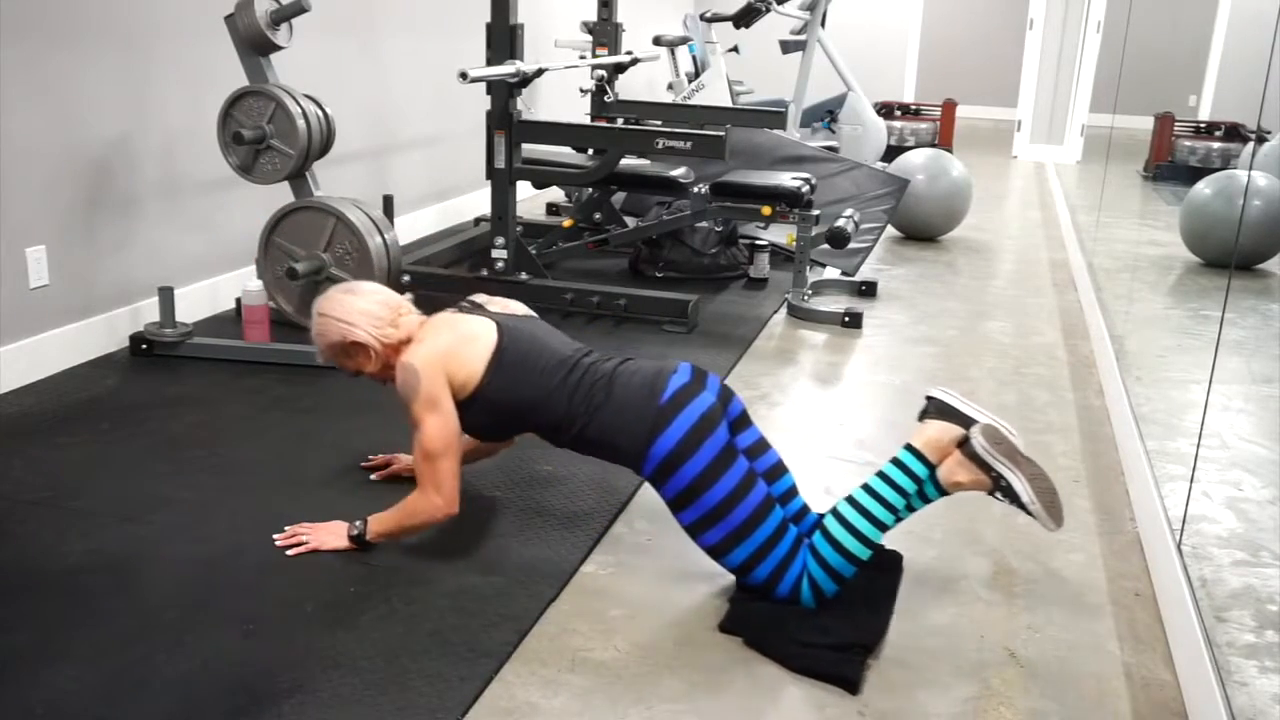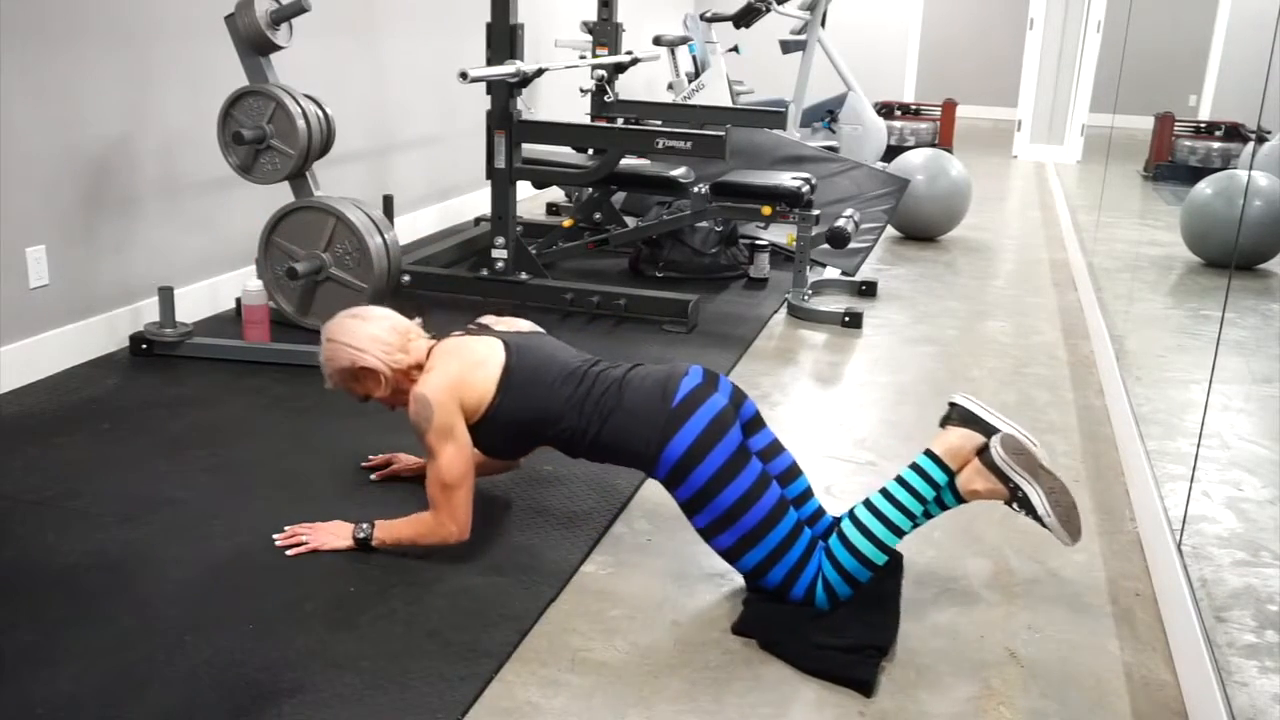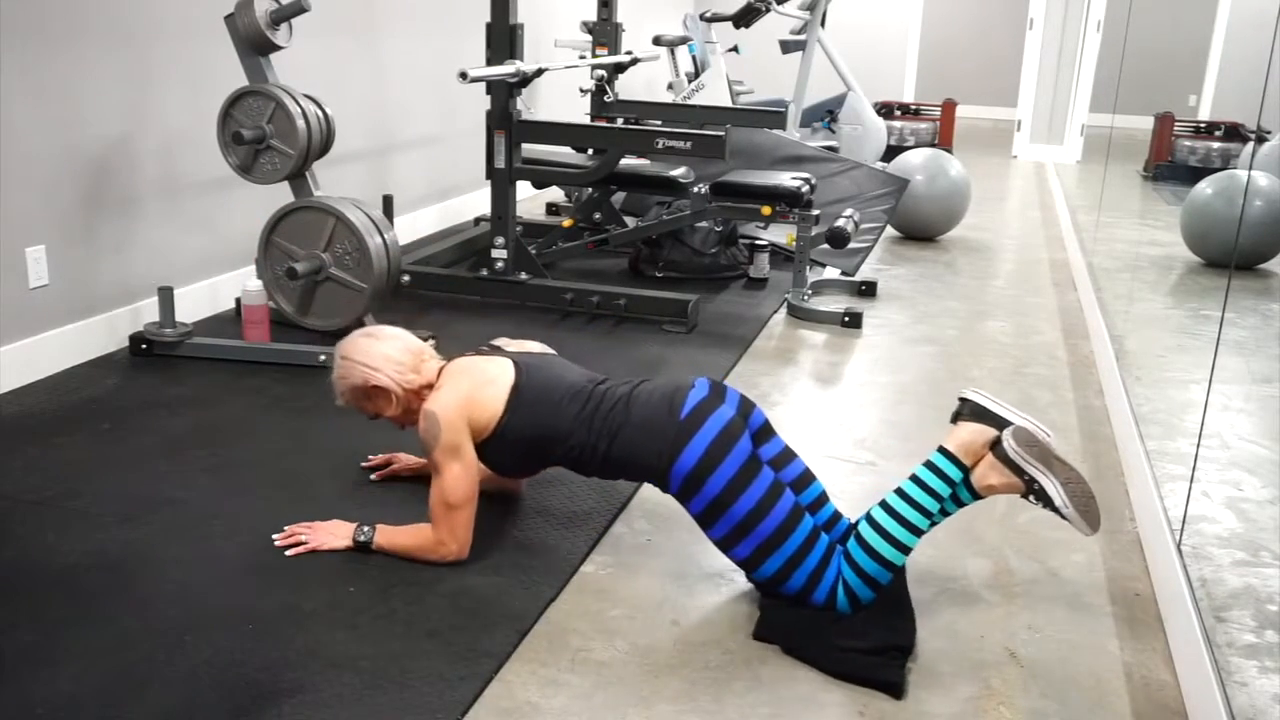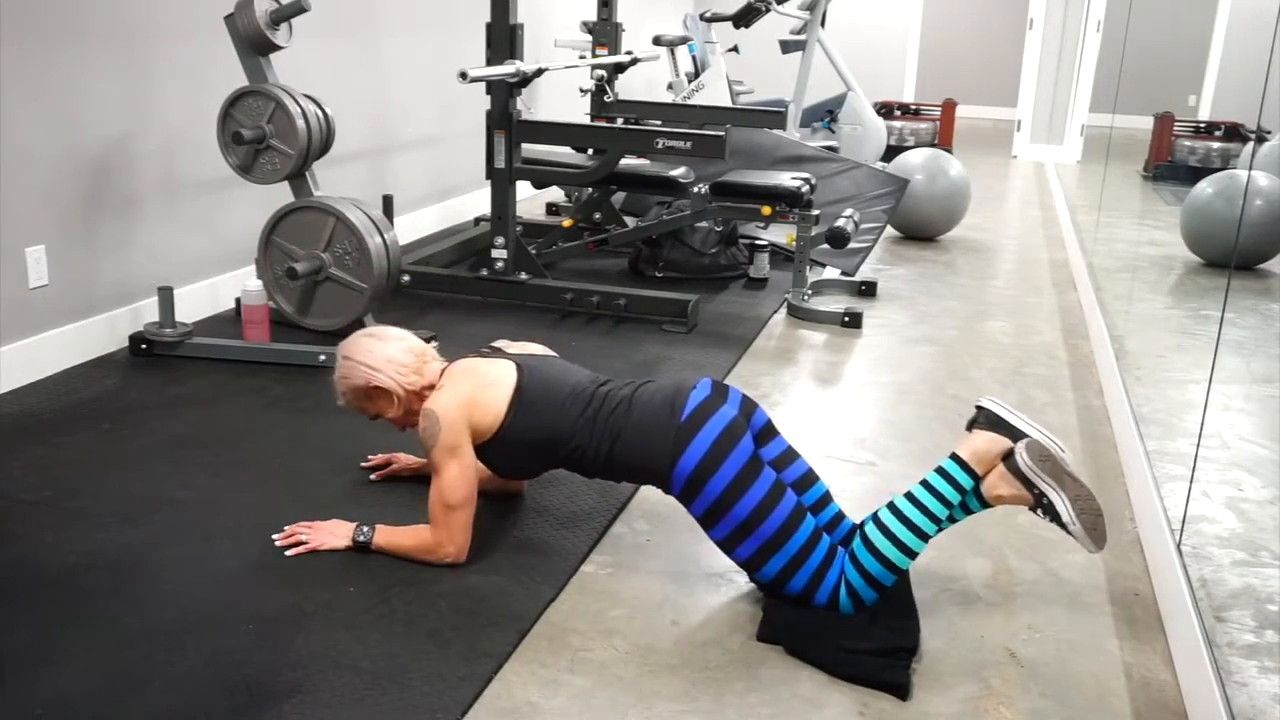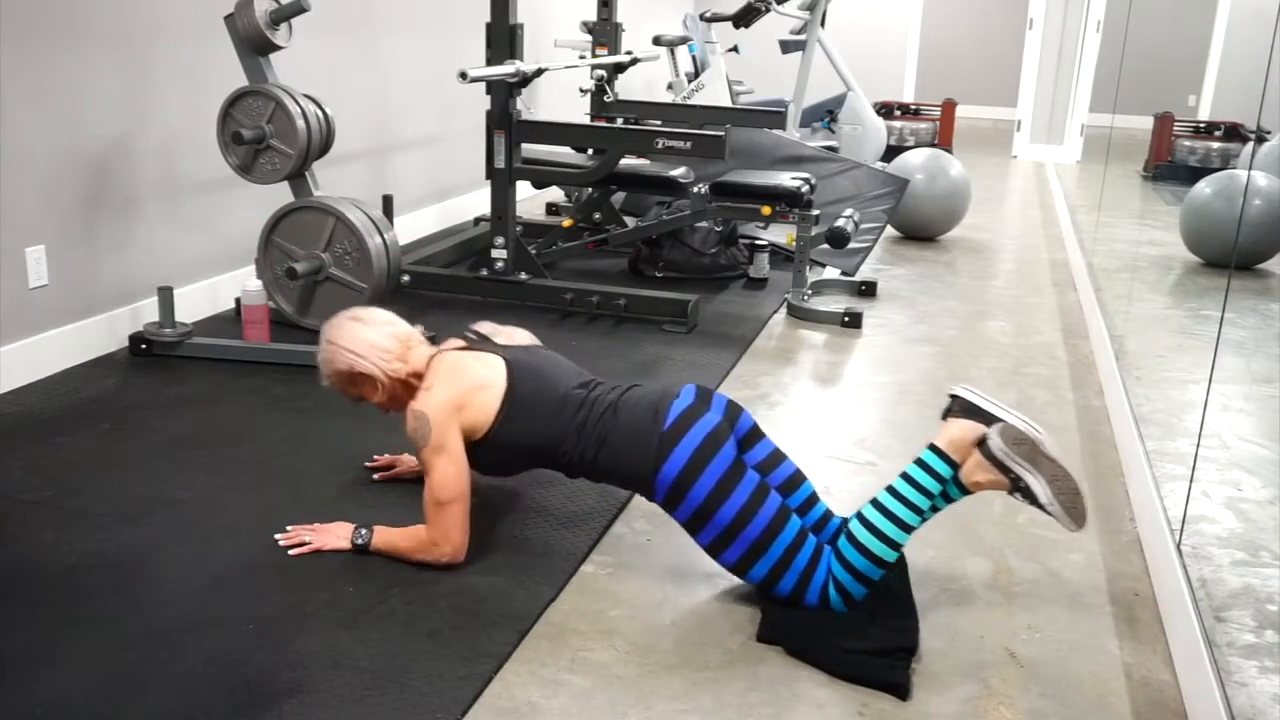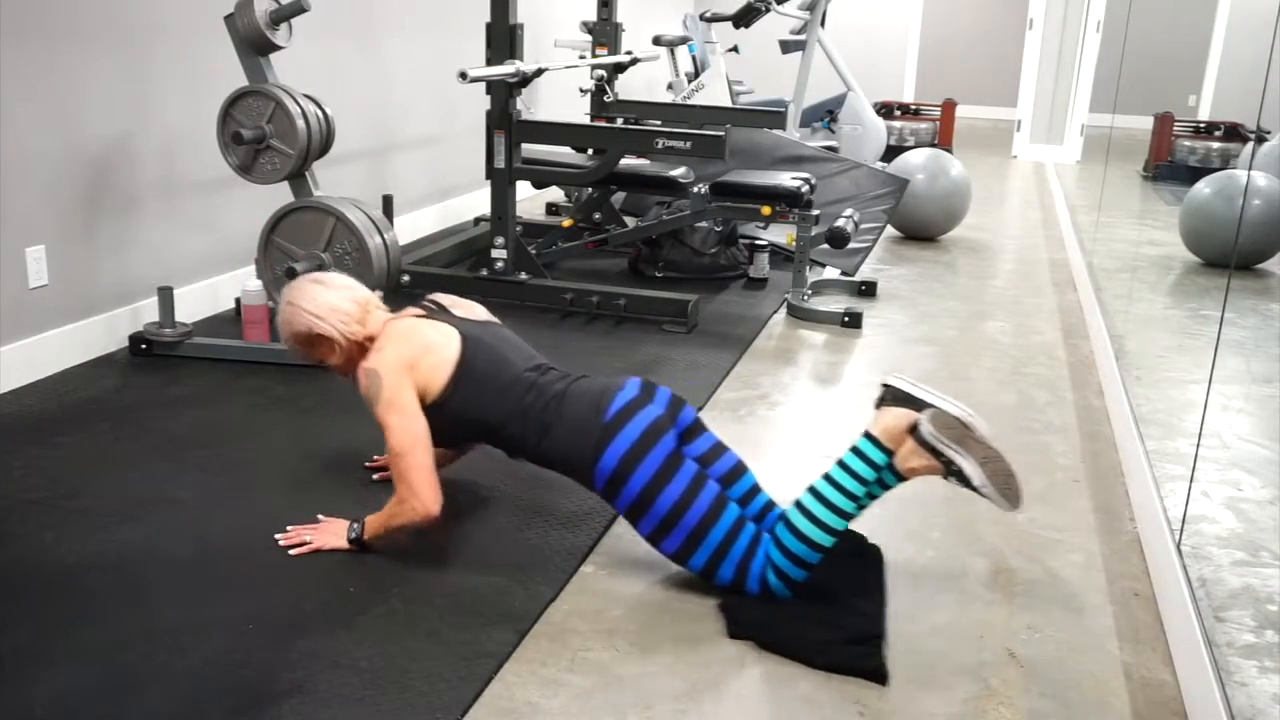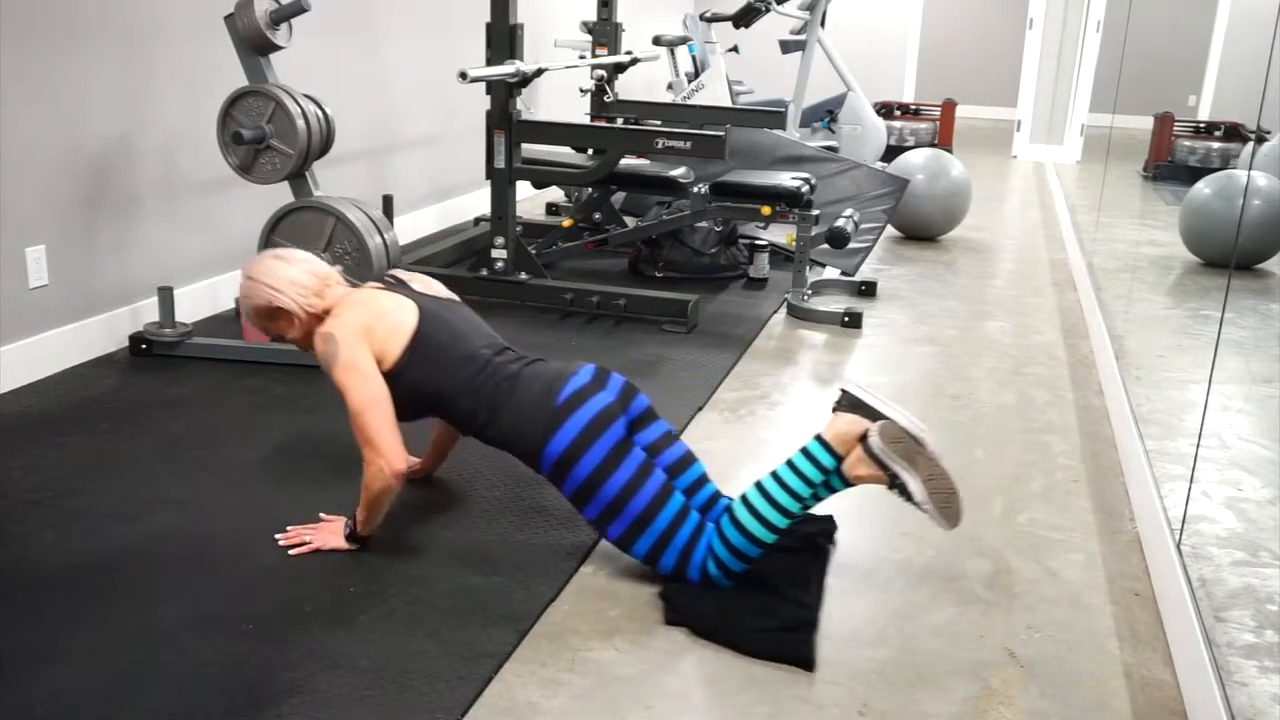
dt=0.3s
person 1, frame 1
left shoulder: (420, 364)
right shoulder: (478, 309)
left elbow: (439, 504)
left wrist: (355, 532)
right wrist: (427, 454)
left hip: (671, 436)
right hip: (692, 394)
left knee: (801, 581)
right knee: (806, 545)
left ankle: (938, 450)
right ankle: (945, 446)
person 1, frame 2
left shoulder: (432, 391)
right shoulder: (485, 331)
left elbow: (452, 527)
left wrist: (358, 533)
right wrist: (432, 462)
left hip: (683, 439)
right hip: (704, 396)
left knee: (817, 585)
right knee: (822, 549)
left ankle: (957, 460)
right ankle: (966, 456)
person 1, frame 3
left shoulder: (441, 409)
right shoulder: (494, 356)
left elbow: (451, 543)
right elbow: (515, 465)
left wrist: (360, 534)
right wrist: (433, 465)
left hip: (695, 450)
right hip: (713, 407)
left knee: (837, 587)
right knee: (840, 553)
left ankle: (971, 453)
right ankle: (978, 450)
person 1, frame 4
left shoulder: (441, 410)
right shoulder: (494, 359)
left elbow: (449, 545)
right elbow: (515, 465)
left wrist: (358, 534)
right wrist: (430, 465)
left hip: (695, 453)
right hip: (715, 409)
left knee: (841, 588)
right knee: (842, 554)
left ankle: (984, 465)
right ankle: (988, 457)
person 1, frame 5
left shoulder: (429, 405)
right shoulder: (484, 334)
left elbow: (446, 546)
left wrist: (358, 536)
right wrist: (434, 464)
left hip: (678, 457)
right hip: (698, 413)
left knee: (827, 582)
right knee: (832, 543)
left ankle: (960, 454)
right ankle: (963, 442)
person 1, frame 6
left shoulder: (381, 367)
right shoulder: (442, 305)
left elbow: (421, 508)
left wrist: (355, 533)
right wrist: (427, 454)
left hip: (621, 449)
right hip: (645, 406)
left knee: (767, 569)
right knee: (773, 537)
left ankle: (894, 439)
right ankle: (901, 431)
person 1, frame 7
left shoulder: (339, 333)
right shoulder: (402, 282)
left elbow: (386, 463)
left wrist: (355, 532)
right wrist: (431, 463)
left hip: (571, 433)
right hip: (598, 391)
left knee: (711, 559)
right knee: (723, 525)
left ankle: (845, 445)
right ankle: (849, 436)
